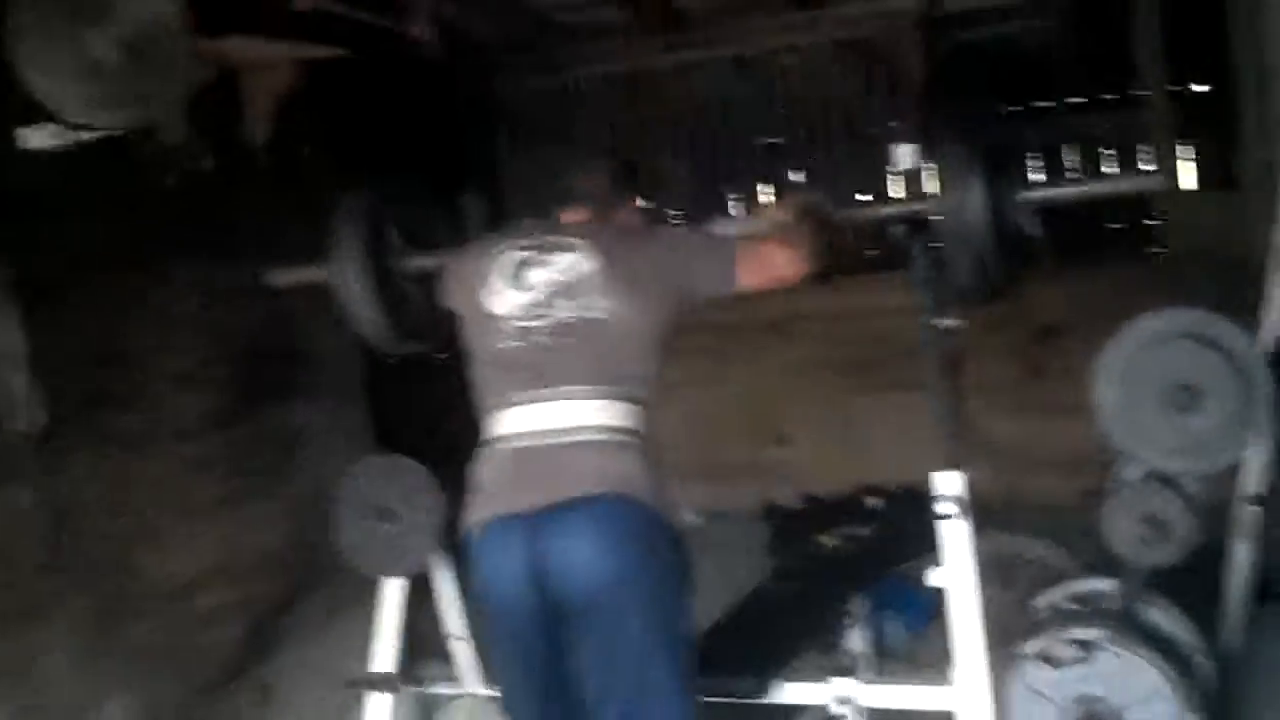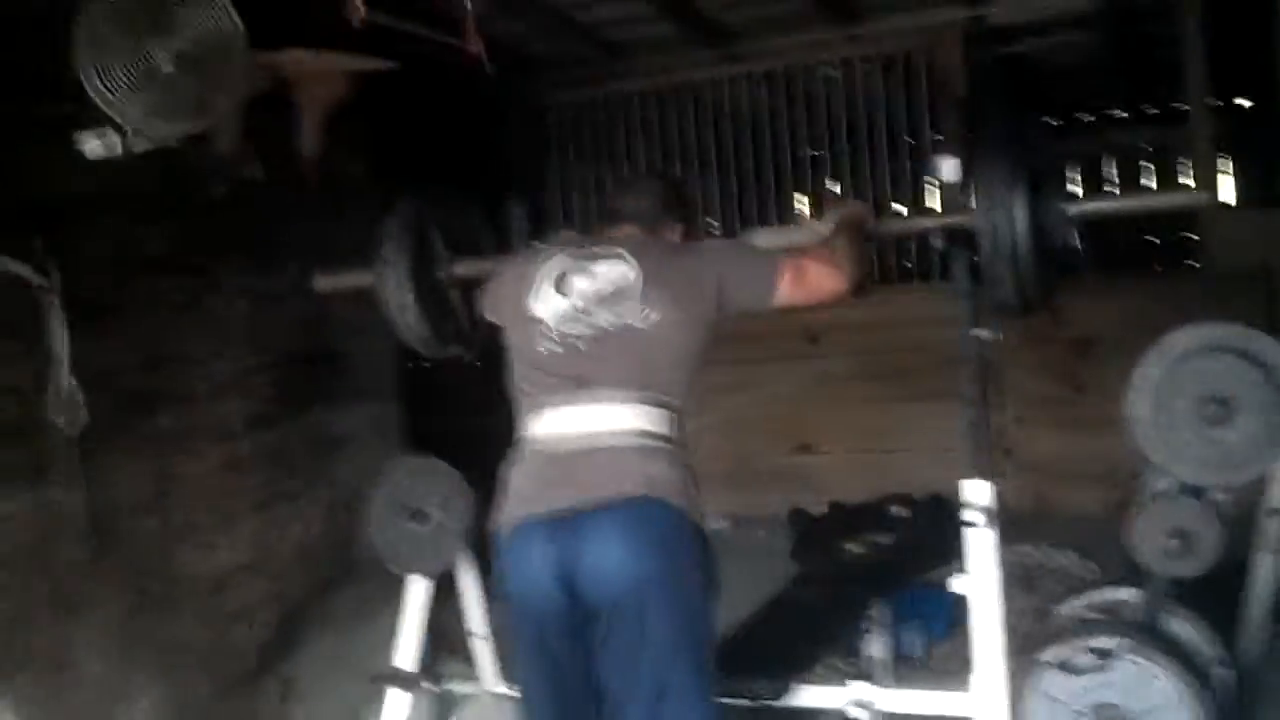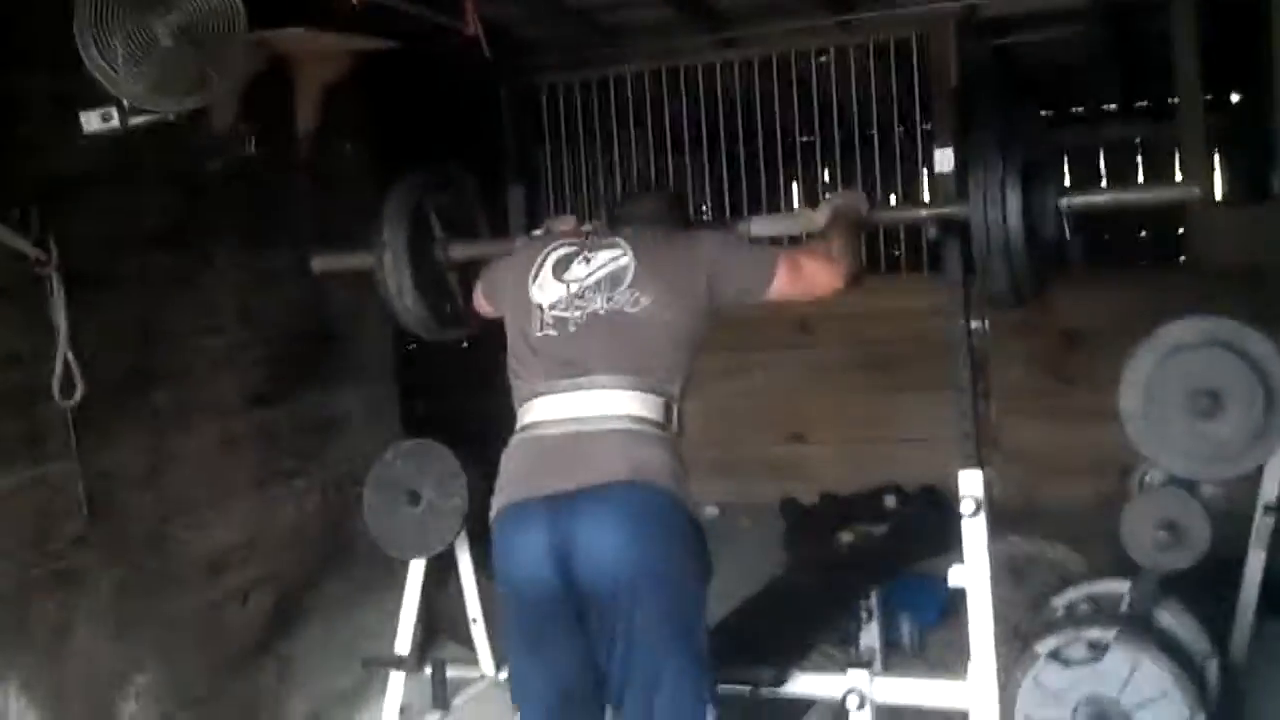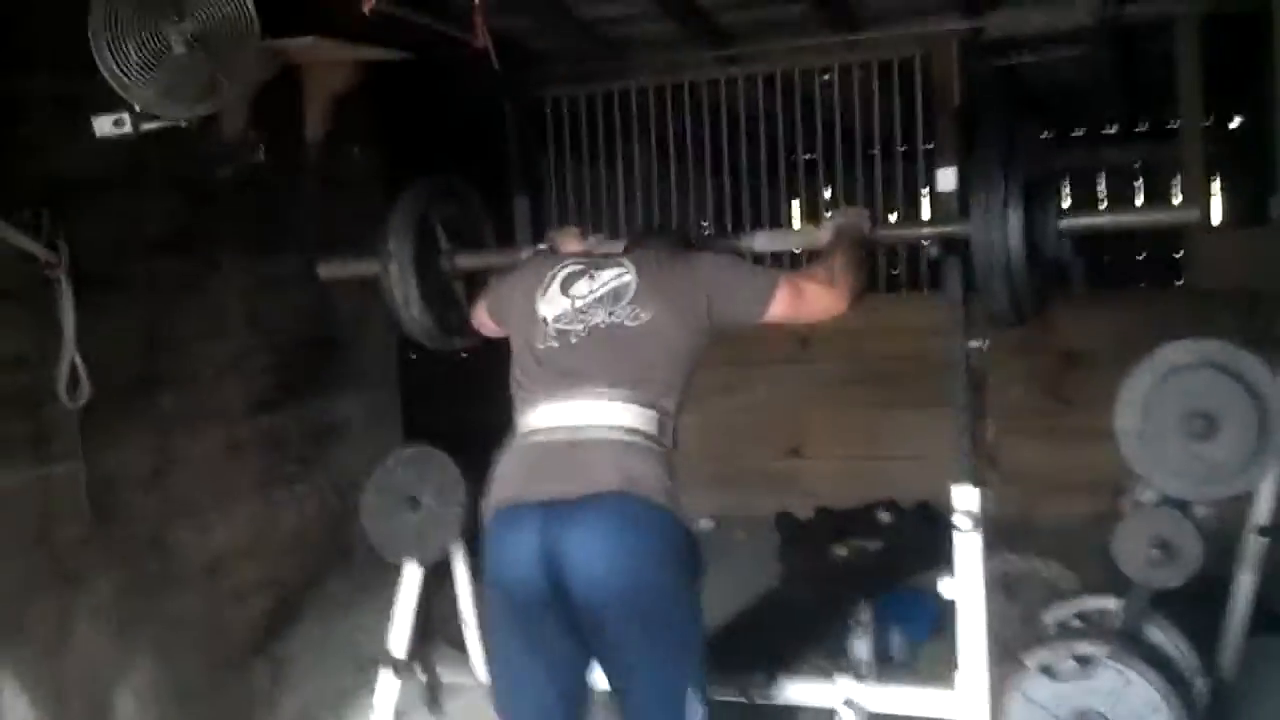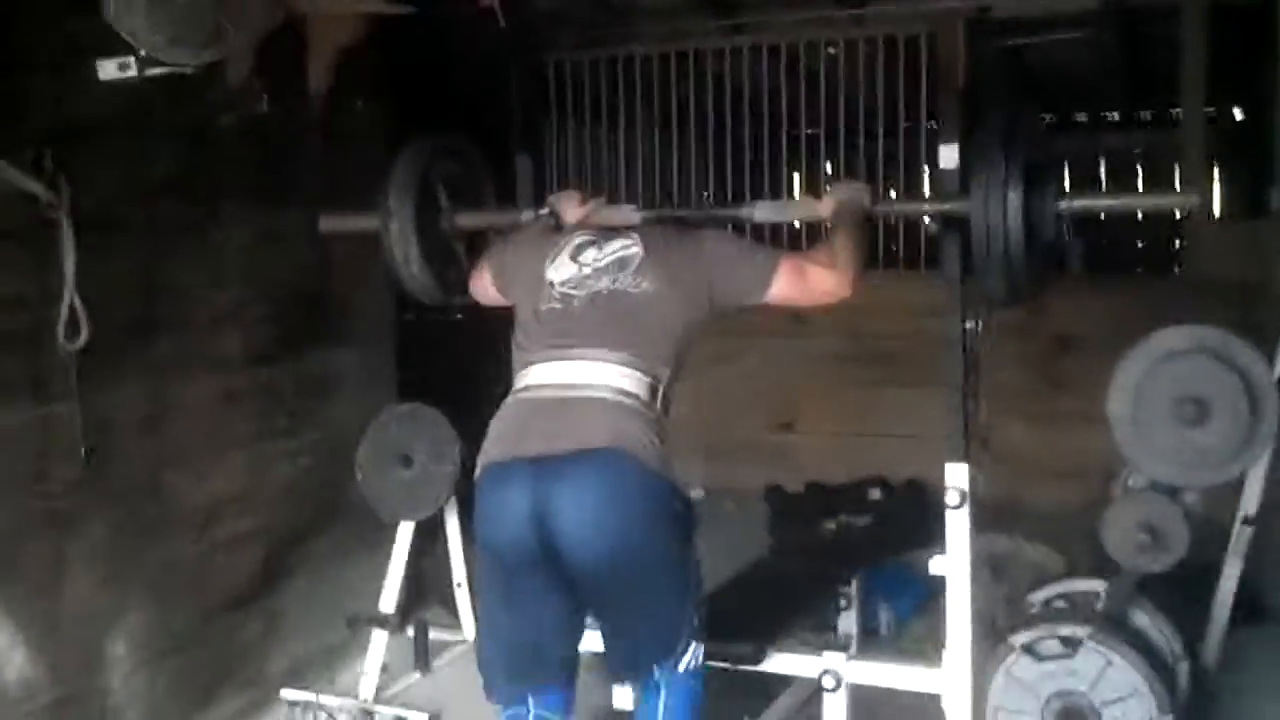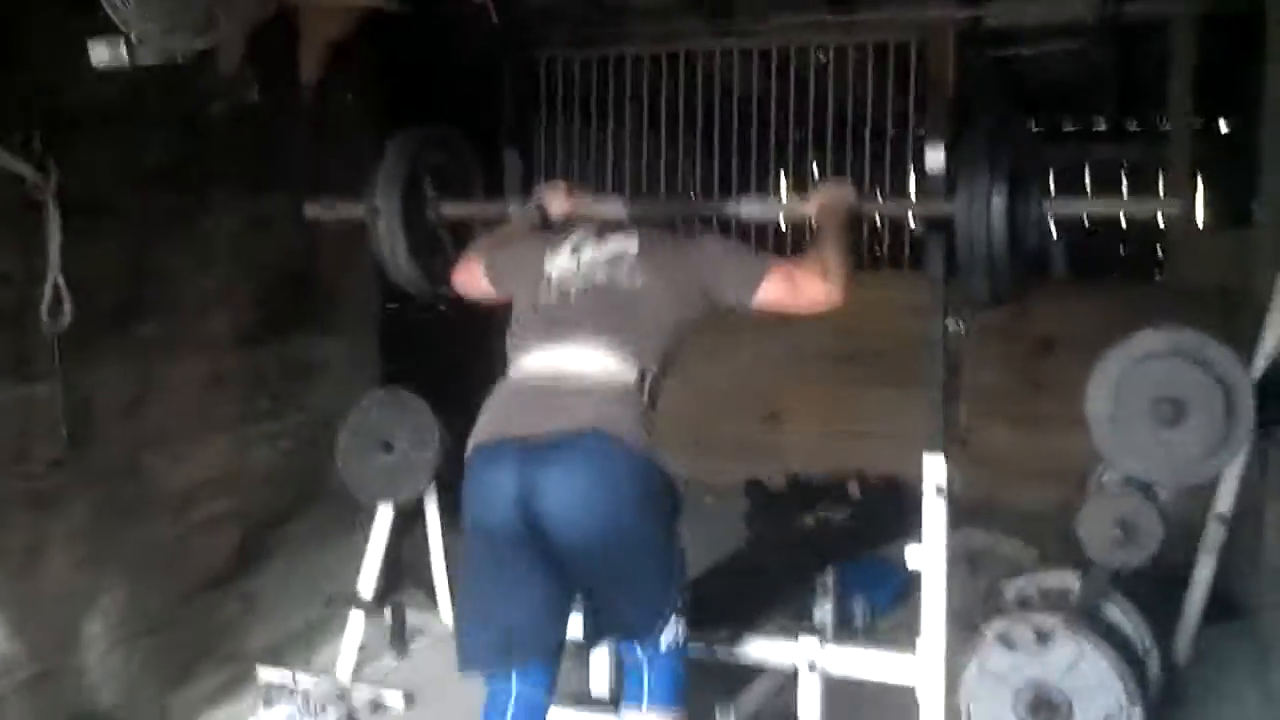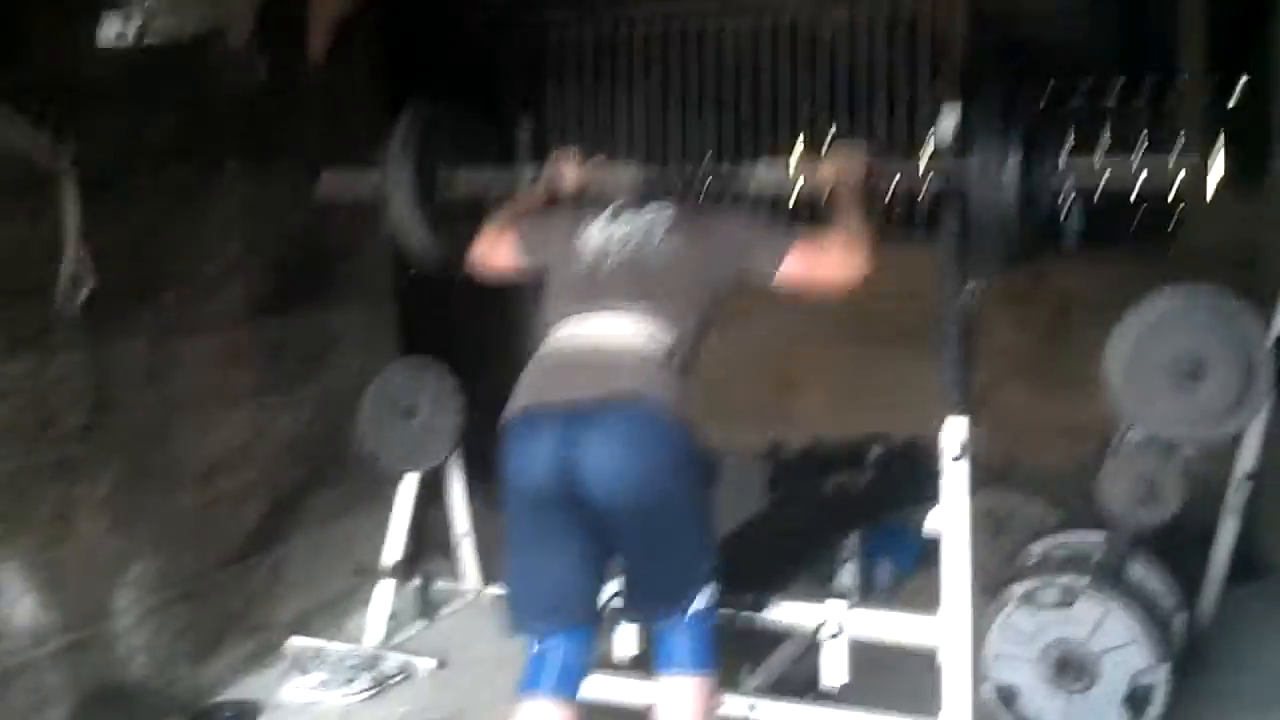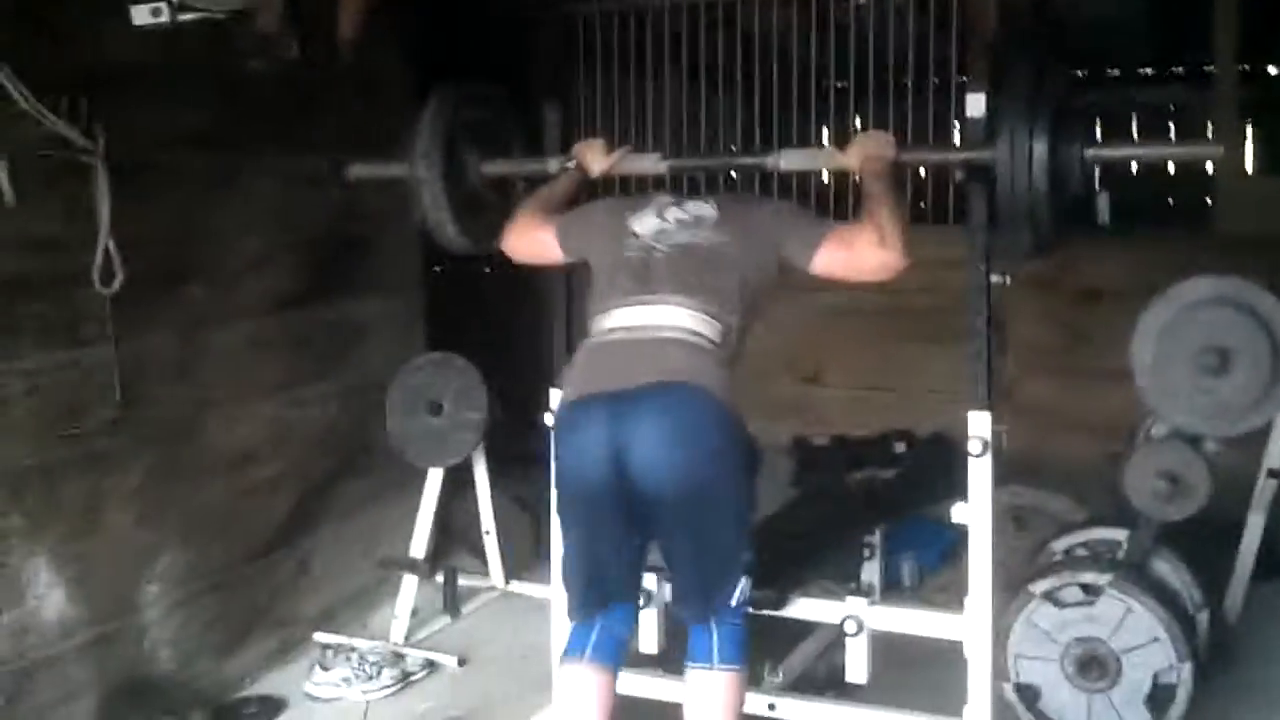
dt=0.1s
person 1, frame 1
left shoulder: (477, 264)
right shoulder: (653, 252)
right elbow: (787, 261)
right wrist: (804, 213)
left hip: (498, 527)
right hip: (606, 518)
person 1, frame 2
left shoulder: (524, 274)
right shoulder: (694, 264)
right elbow: (830, 277)
right wrist: (849, 224)
left hip: (527, 529)
right hip: (638, 521)
person 1, frame 3
left shoulder: (526, 262)
right shoulder: (691, 253)
left elbow: (483, 300)
right elbow: (825, 272)
right wrist: (844, 216)
left hip: (521, 513)
right hip: (631, 506)
person 1, frame 4
left shoulder: (537, 279)
right shoulder: (693, 274)
left elbow: (485, 319)
right elbow: (827, 297)
right wrist: (844, 236)
left hip: (513, 516)
right hip: (621, 513)
person 1, frame 5
left shoulder: (542, 248)
right shoulder: (696, 251)
left elbow: (481, 284)
right elbow: (830, 280)
right wrist: (845, 213)
left hip: (504, 476)
right hip: (612, 475)
right knee: (668, 672)
person 1, frame 6
left shoulder: (544, 248)
right shoulder: (692, 255)
left elbow: (465, 277)
right elbow: (820, 289)
right wrist: (829, 217)
left hip: (494, 458)
right hip: (600, 460)
right knee: (652, 644)
person 1, frame 7
left shoulder: (574, 221)
right shoulder: (719, 228)
left elbow: (484, 252)
right elbow: (845, 261)
left wrist: (550, 187)
right wrist: (844, 185)
left hip: (533, 427)
right hip: (635, 427)
left knee: (554, 640)
right knee: (681, 615)
person 1, frame 8
left shoulder: (615, 215)
right shoulder: (761, 218)
left elbow: (517, 238)
right elbow: (882, 256)
left wrist: (578, 171)
right wrist: (873, 170)
left hip: (584, 413)
right hip: (685, 416)
left knee: (598, 614)
right knee: (715, 610)
